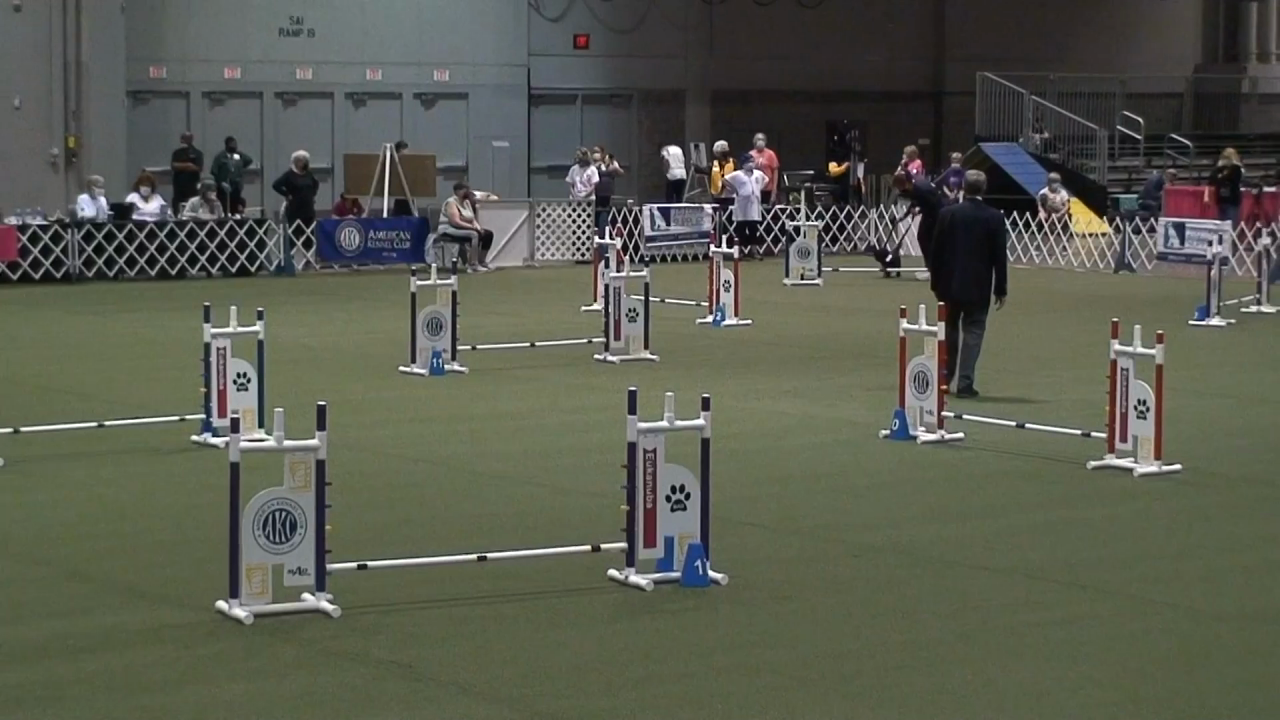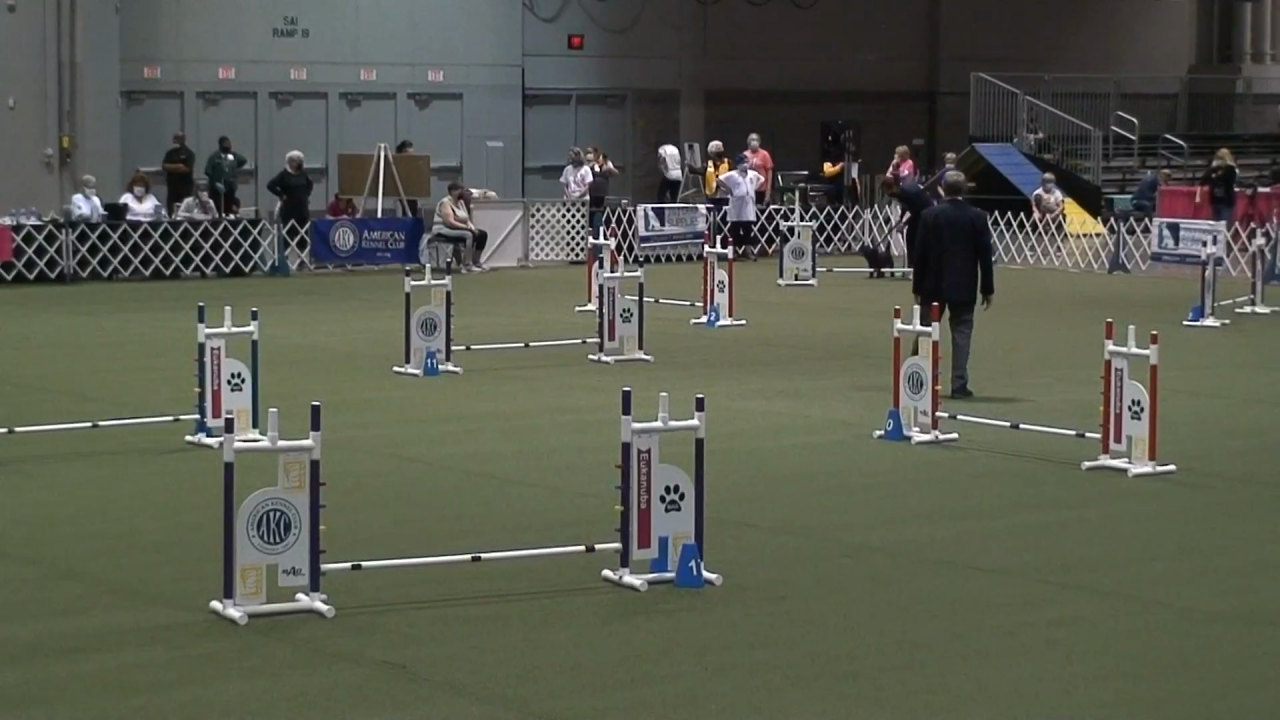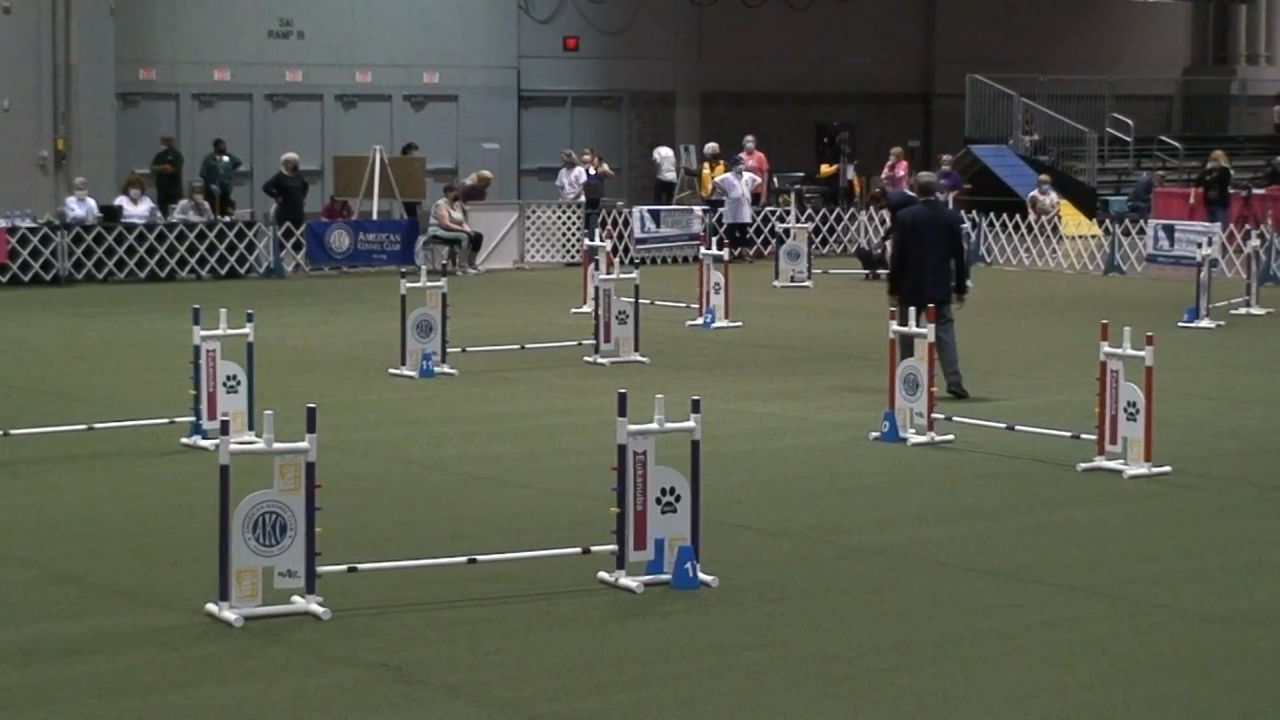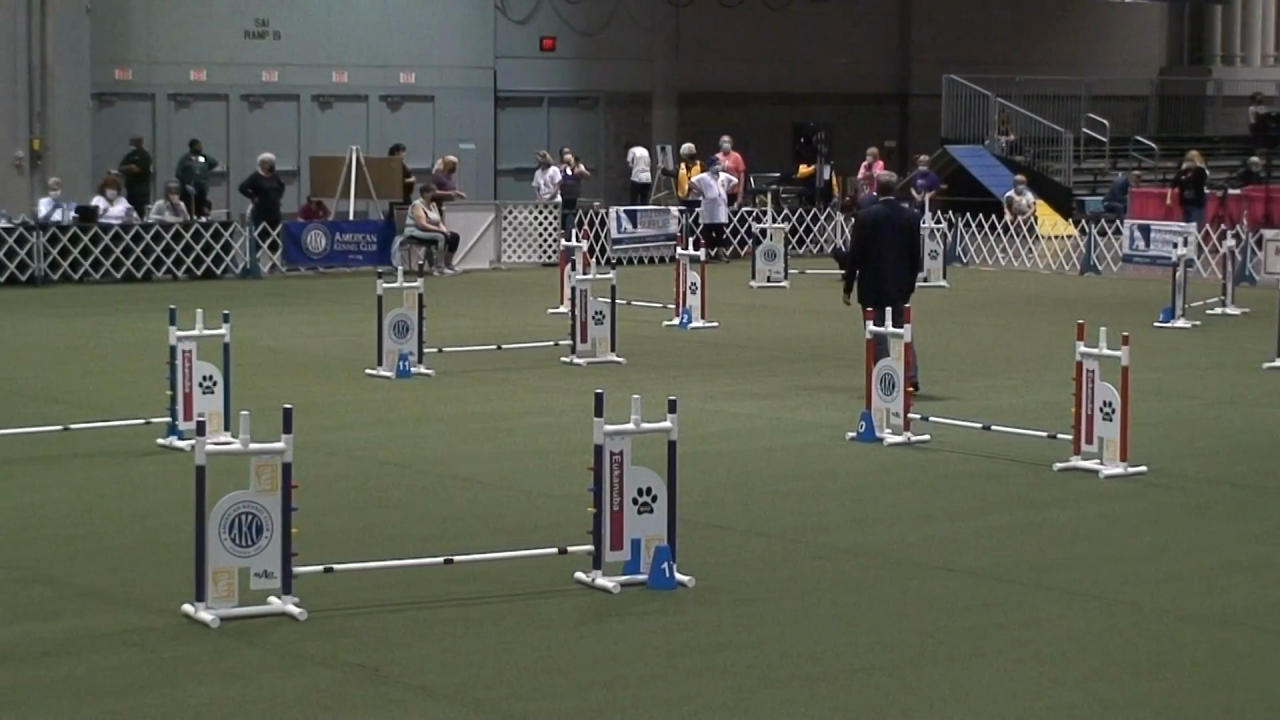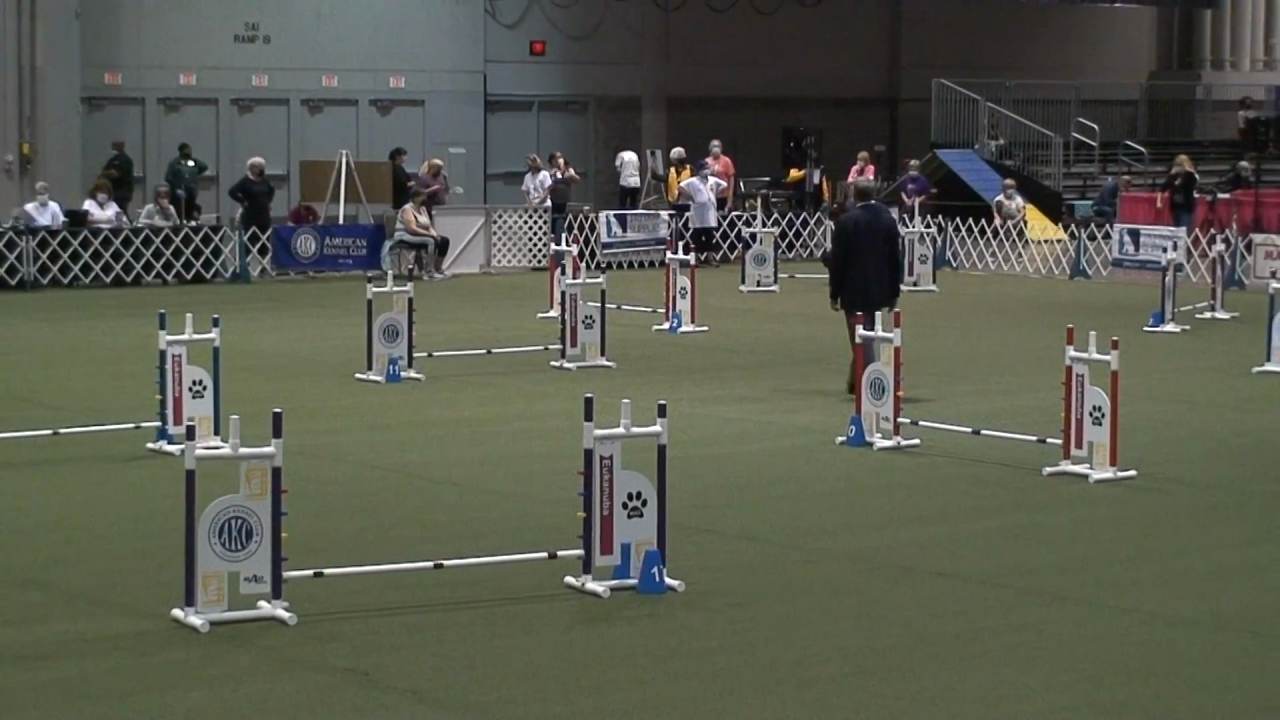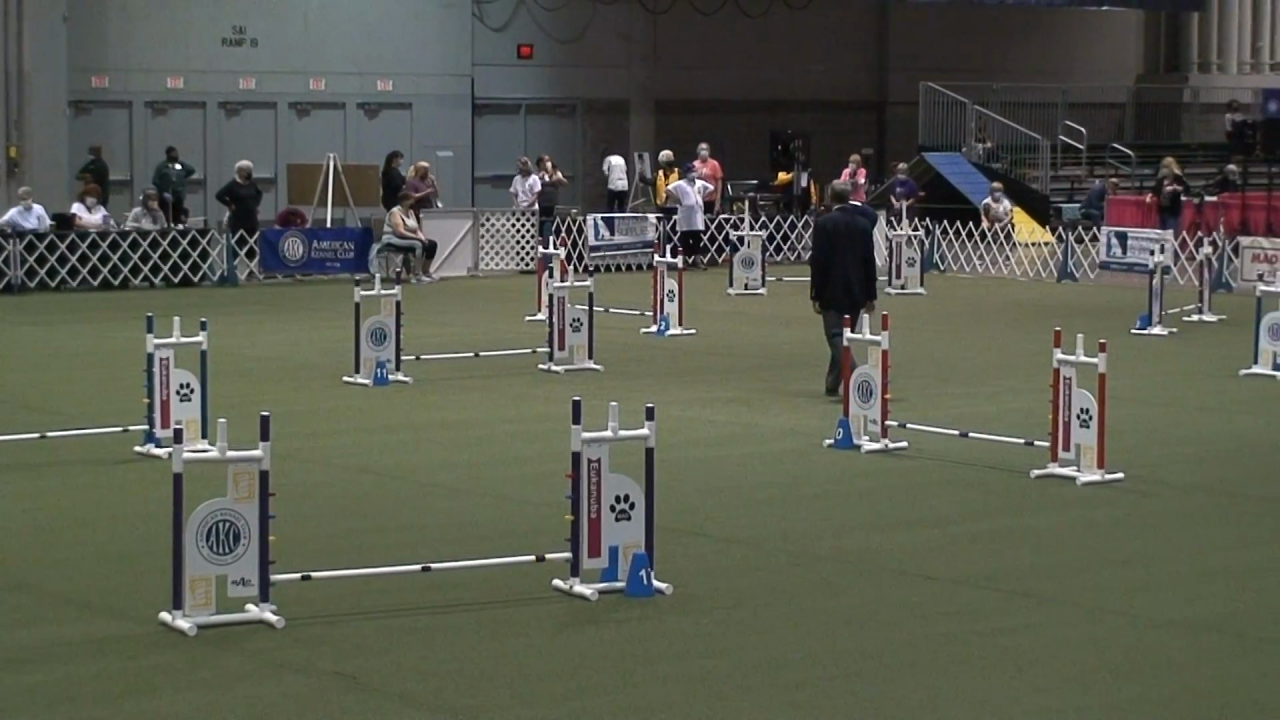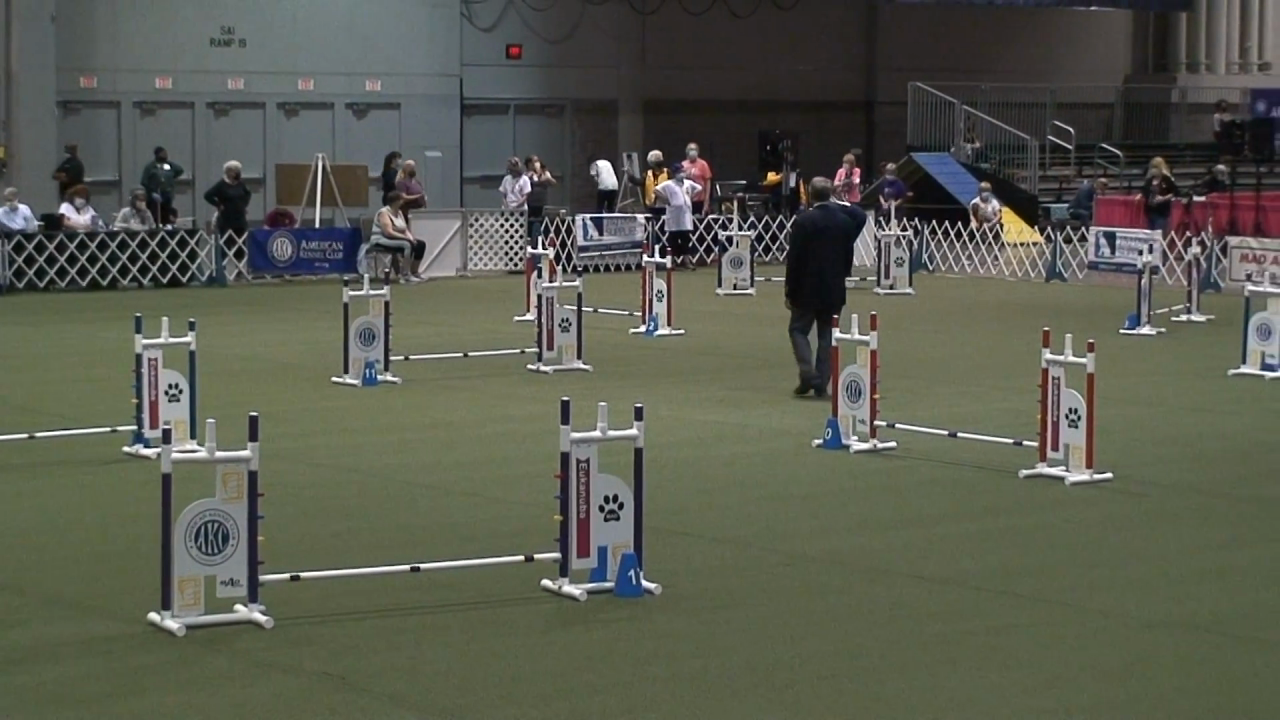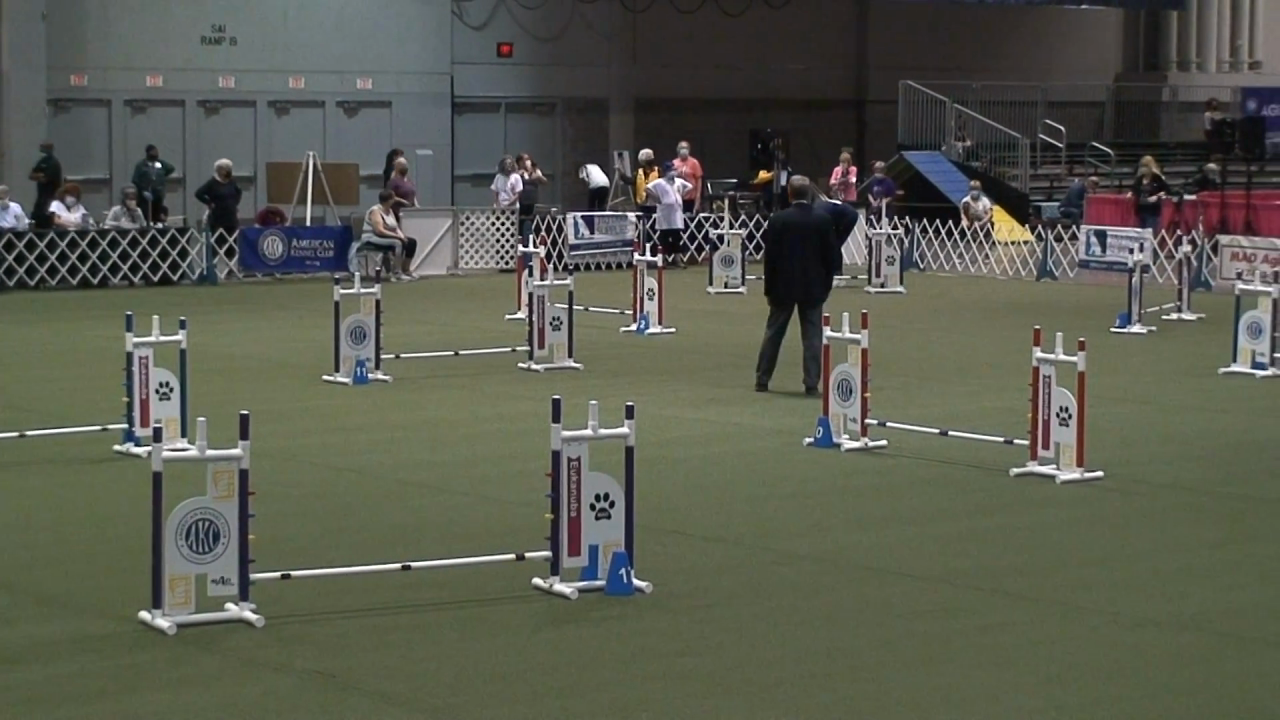
dt=0.3s
person 1, frame 1
left shoulder: (947, 213)
right shoulder: (994, 217)
left elbow: (936, 252)
right elbow: (1000, 256)
left wrist: (936, 283)
right wrist: (1001, 289)
left hip: (949, 284)
right hip: (978, 287)
left knee: (950, 331)
right knee: (973, 332)
left ankle: (944, 378)
right ankle: (965, 384)
person 1, frame 2
left shoulder: (930, 215)
right shoulder: (978, 217)
left elbow: (920, 254)
right elbow: (985, 255)
left wrist: (917, 286)
right wrist: (987, 288)
left hip: (933, 285)
right hip: (964, 286)
right knee: (961, 333)
right ankle: (959, 384)
person 1, frame 3
left shoulder: (905, 217)
right shoulder: (951, 217)
left elbow: (897, 255)
right elbow: (959, 255)
left wrist: (893, 289)
right wrist: (960, 287)
left hip: (910, 287)
right hip: (940, 287)
right knee: (945, 332)
right ankle: (954, 381)
person 1, frame 4
left shoulder: (865, 217)
right shoulder: (911, 217)
left elbow: (854, 256)
right elbow: (916, 256)
left wrist: (847, 288)
right wrist: (910, 285)
left hip: (872, 287)
right hip: (899, 288)
left knee: (878, 333)
right knee: (901, 330)
right ankle: (910, 374)
person 1, frame 5
left shoulder: (845, 221)
right shoulder: (889, 221)
left elbow: (836, 261)
right elbow: (895, 260)
left wrist: (834, 293)
right wrist: (894, 292)
left hip: (854, 292)
right hip: (879, 291)
right ankle: (856, 381)
person 1, frame 6
left shoulder: (824, 223)
right shoulder: (864, 223)
left elbow: (817, 261)
right elbow: (870, 262)
left wrist: (815, 294)
right wrist: (871, 295)
left hip: (832, 292)
right hip: (856, 292)
left knee: (835, 335)
right knee: (843, 335)
right ankle: (833, 384)
person 1, frame 7
left shoulder: (803, 221)
right shoulder: (846, 221)
left elbow: (794, 258)
right elbow: (849, 258)
left wrist: (790, 291)
left hip: (808, 289)
right hip: (834, 290)
left knee: (798, 330)
right knee: (827, 336)
left ankle: (809, 375)
right ankle: (821, 383)
person 1, frame 8
left shoulder: (778, 219)
right shoulder: (823, 220)
left elbow: (770, 257)
right elbow: (832, 256)
left wrist: (769, 288)
right wrist: (827, 283)
left hip: (783, 287)
right hip: (812, 287)
left knee: (773, 332)
right knee: (812, 335)
left ankle: (762, 379)
right ankle: (811, 383)
